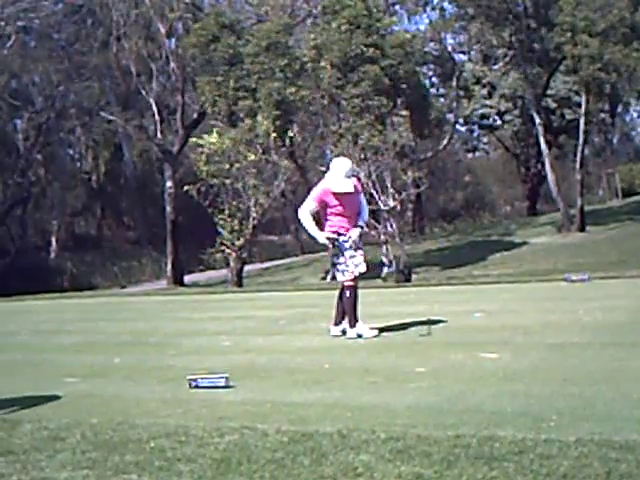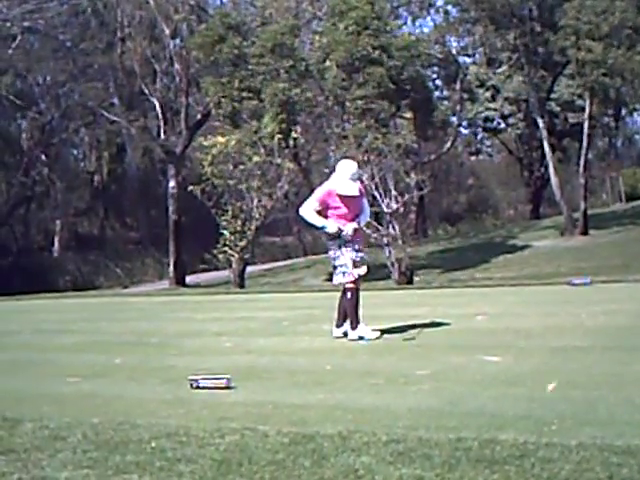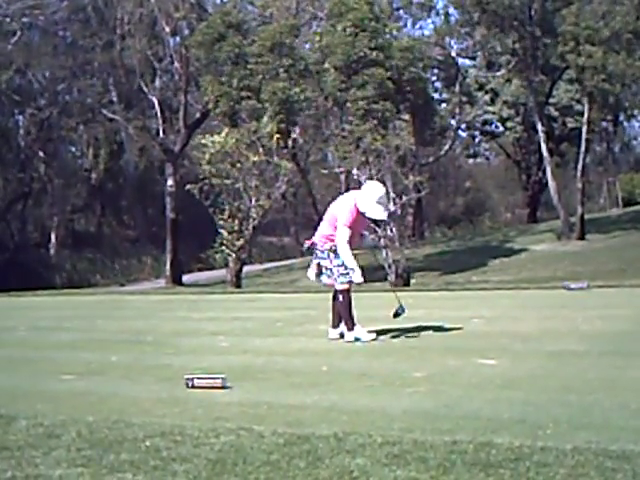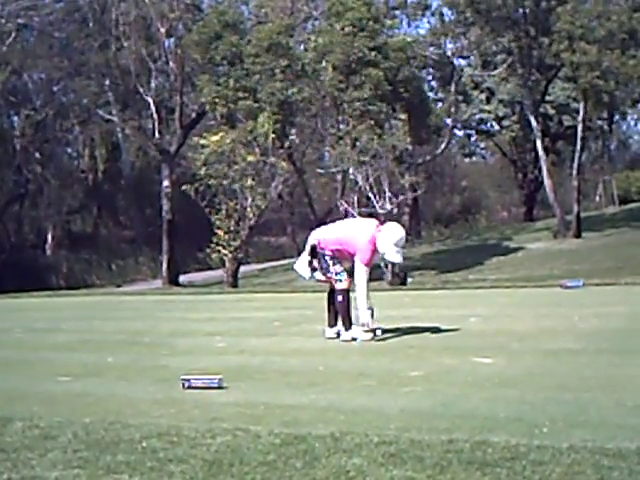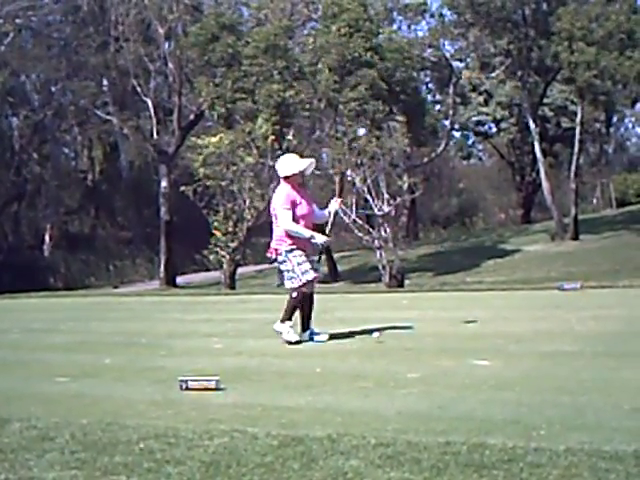
dt=1s
person 1, frame 1
left shoulder: (355, 183)
right shoulder: (323, 190)
left elbow: (363, 207)
right elbow: (303, 212)
left wrist: (359, 228)
right wrist: (317, 233)
left hip: (353, 239)
right hip: (338, 239)
left knee: (349, 281)
right knee: (350, 279)
left ankle: (338, 325)
right ankle: (353, 326)
person 1, frame 2
left shoulder: (358, 187)
right shoulder: (327, 191)
left elbow: (365, 211)
right elbow: (305, 210)
left wrist: (355, 225)
right wrist: (325, 224)
left hip: (355, 240)
right hip: (339, 242)
left knee: (351, 283)
right knee: (351, 282)
left ankle: (340, 326)
right ankle: (355, 328)
person 1, frame 3
left shoulder: (362, 203)
right shoulder: (348, 210)
right elbow: (342, 243)
left wrist: (363, 235)
right wrist: (354, 269)
left hip: (339, 248)
right hip: (328, 246)
left knee: (341, 286)
right knee: (343, 285)
left ankle: (335, 328)
right ankle: (351, 330)
person 1, frame 4
left shoulder: (377, 227)
right shoulder: (367, 245)
right elbow: (360, 280)
right wrist: (363, 311)
left hip: (323, 241)
right hip: (320, 247)
left knee: (336, 285)
right knee: (342, 283)
left ankle: (332, 328)
right ankle: (348, 330)
person 1, frame 5
left shoulder: (301, 192)
right shoulder: (283, 194)
left elbow: (316, 217)
right elbow: (287, 225)
left wrist: (330, 210)
right wrist: (313, 236)
left hip: (301, 248)
right hip: (287, 248)
left knee: (307, 287)
right knee: (305, 284)
left ankle: (306, 330)
right ankle: (284, 323)
